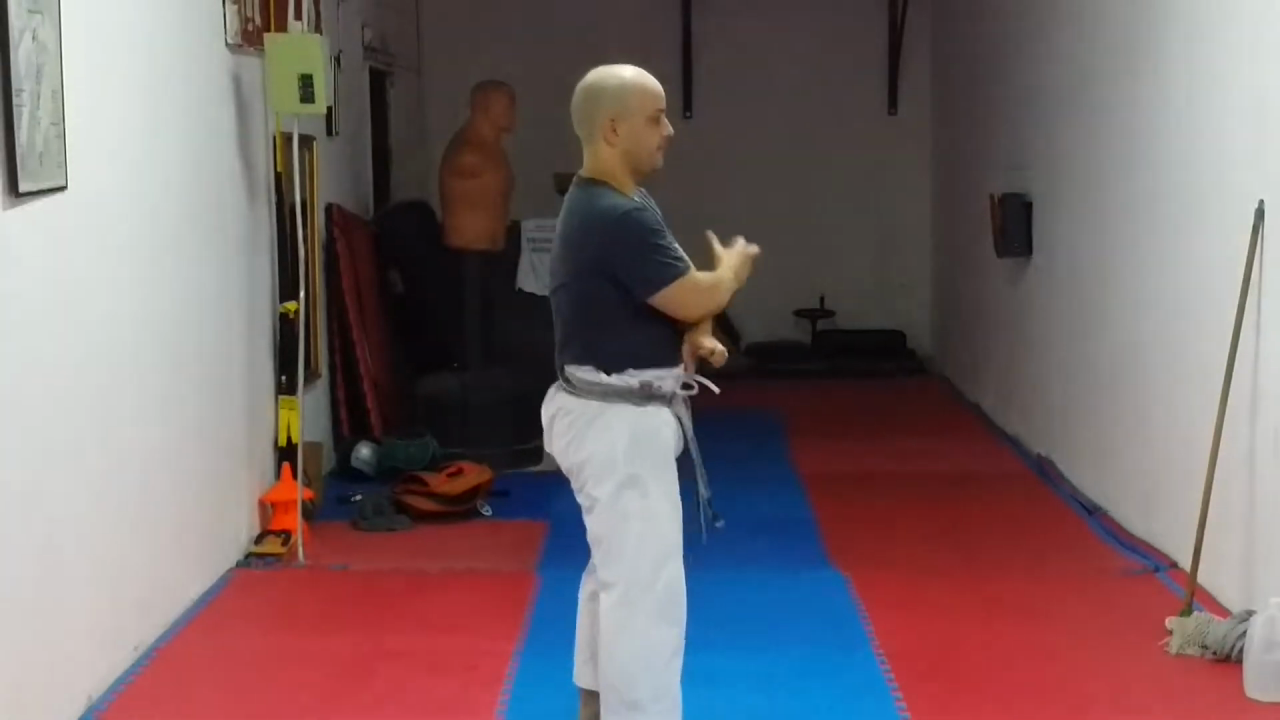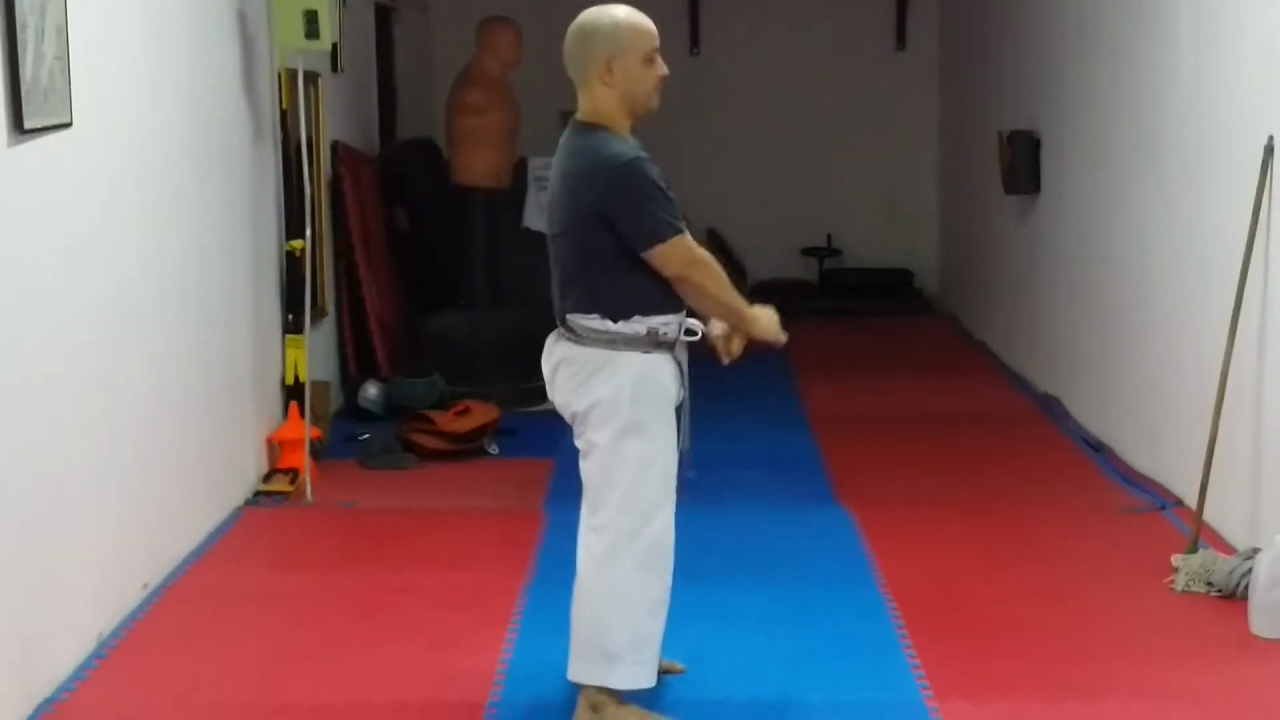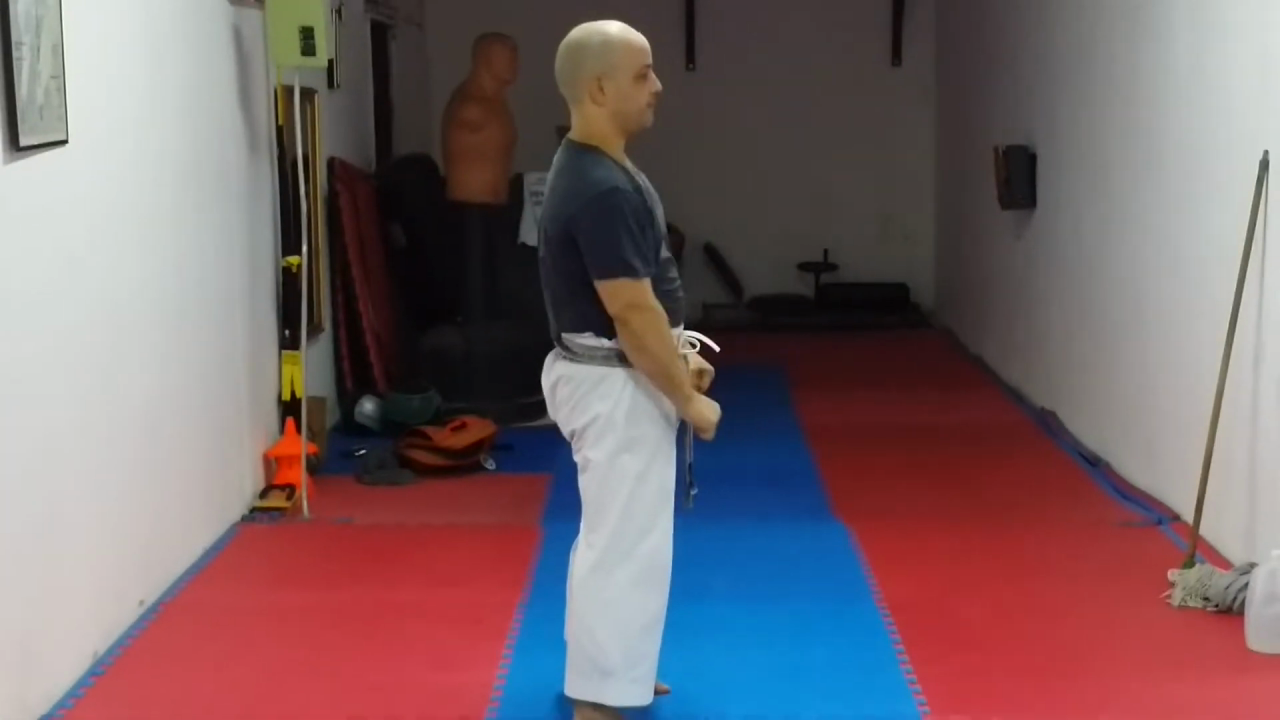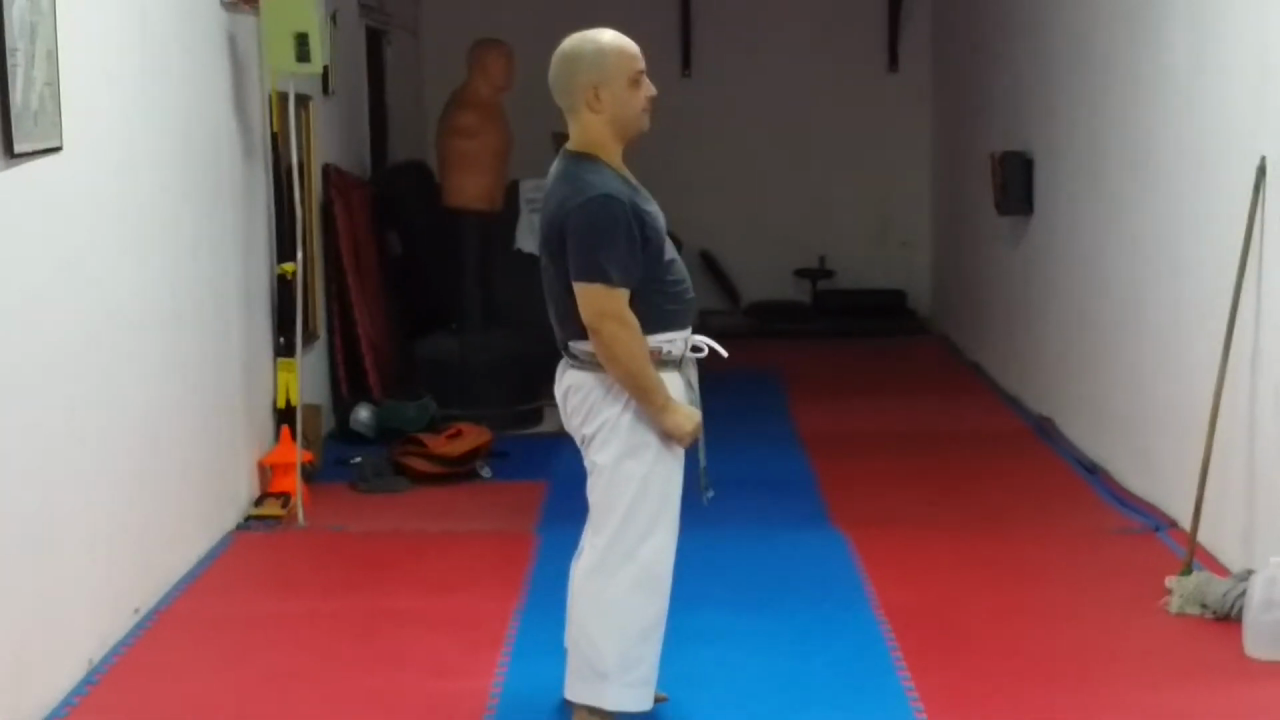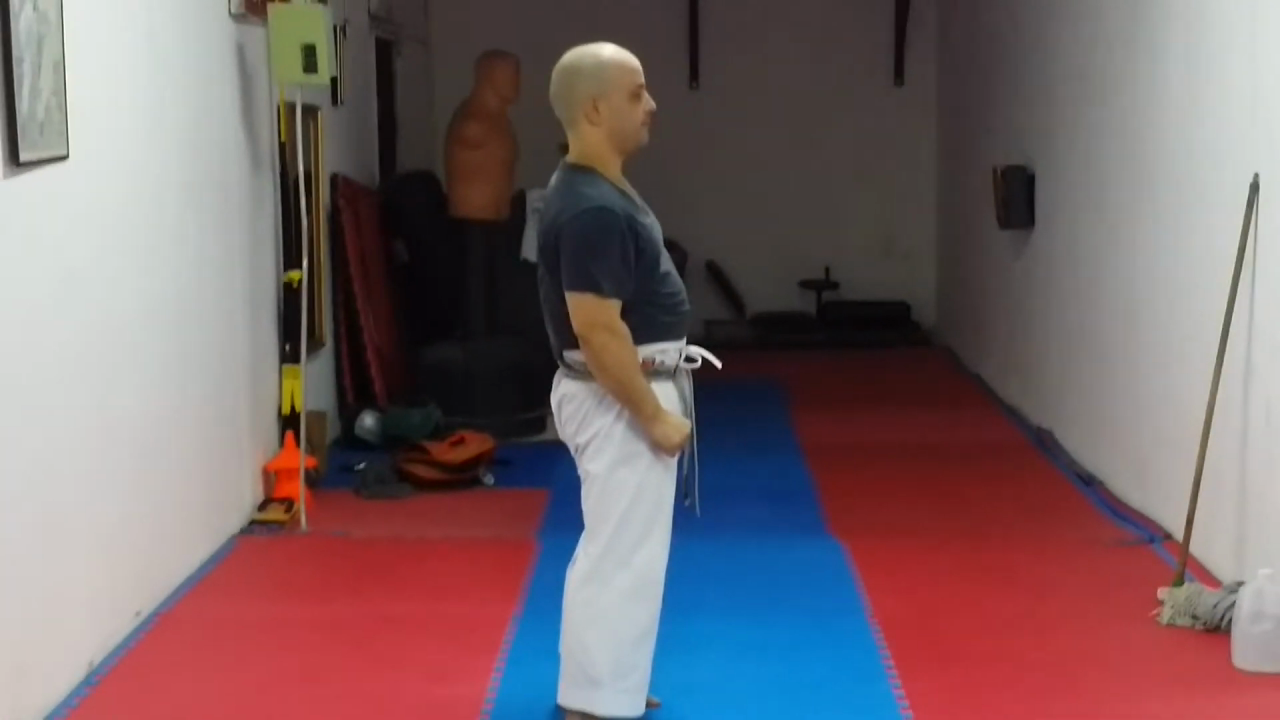
dt=0.5s
person 1, frame 1
left shoulder: (607, 205)
right shoulder: (614, 217)
left elbow: (673, 296)
right elbow: (695, 298)
left wrist: (697, 335)
right wrist: (733, 267)
left hip: (614, 413)
right hip: (618, 420)
left knee: (619, 567)
right knee: (646, 578)
person 1, frame 2
left shoulder: (590, 150)
right shoulder: (616, 164)
left elbow: (657, 263)
right elbow: (683, 264)
left wrist: (716, 315)
right wrist: (747, 316)
left hip: (614, 359)
right hip: (621, 368)
left knee: (624, 515)
right knee: (629, 526)
left ankle: (615, 649)
person 1, frame 3
left shoulder: (593, 169)
right shoulder: (600, 189)
right elbow: (632, 311)
left wrist: (679, 358)
right wrist: (688, 399)
left hip: (612, 377)
right hip: (615, 385)
left knee: (620, 534)
right knee: (625, 542)
person 1, frame 4
left shoulder: (595, 179)
right shoulder: (596, 197)
right elbow: (606, 320)
left wrist: (662, 395)
right wrist: (666, 407)
left hip: (628, 385)
right hip: (627, 391)
left knee: (623, 539)
right knee: (628, 546)
person 1, frame 5
left shoulder: (597, 191)
right shoulder: (591, 208)
right elbow: (597, 330)
left wrist: (655, 403)
right wrist: (655, 417)
left hip: (627, 394)
right hip: (621, 403)
left knee: (621, 548)
right knee: (621, 554)
person 2, frame 1
left shoulder: (493, 148)
right shoulder: (467, 151)
left hip: (488, 255)
right hip: (469, 258)
left knee: (484, 327)
right knee: (471, 329)
left ankle: (480, 373)
right ankle: (472, 374)
person 2, frame 2
left shoulder: (499, 85)
right shoulder: (473, 88)
left hip: (496, 194)
right hip: (475, 196)
left knee: (494, 268)
right knee: (479, 270)
left ankle: (489, 315)
person 2, frame 3
left shoulder: (496, 101)
right shoulder: (469, 105)
left hip: (492, 211)
right hip: (471, 214)
left knee: (490, 285)
right knee: (475, 286)
person 2, frame 4
left shoulder: (491, 105)
right shoulder: (465, 111)
left hip: (487, 215)
right hip: (465, 217)
right knee: (471, 300)
left ankle: (477, 334)
person 2, frame 5
left shoulder: (498, 118)
right shoulder: (472, 122)
left hip: (493, 226)
right hip: (474, 229)
left knee: (492, 303)
right knee: (477, 303)
